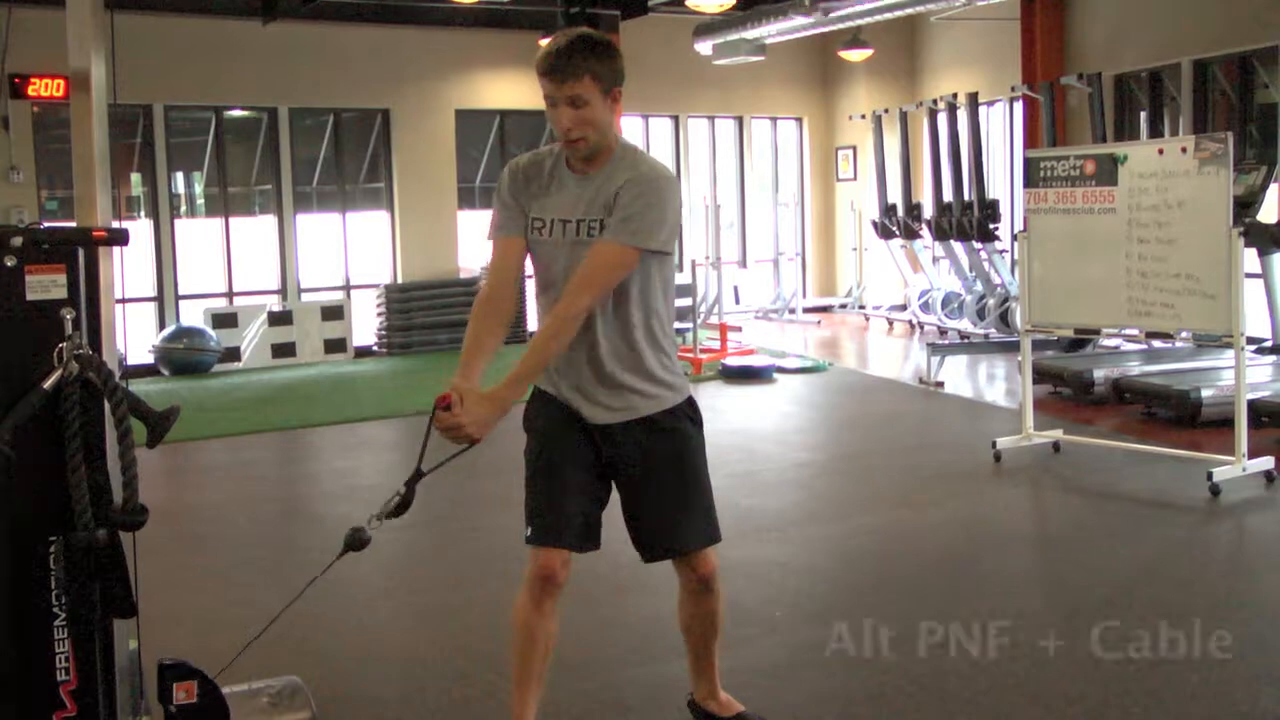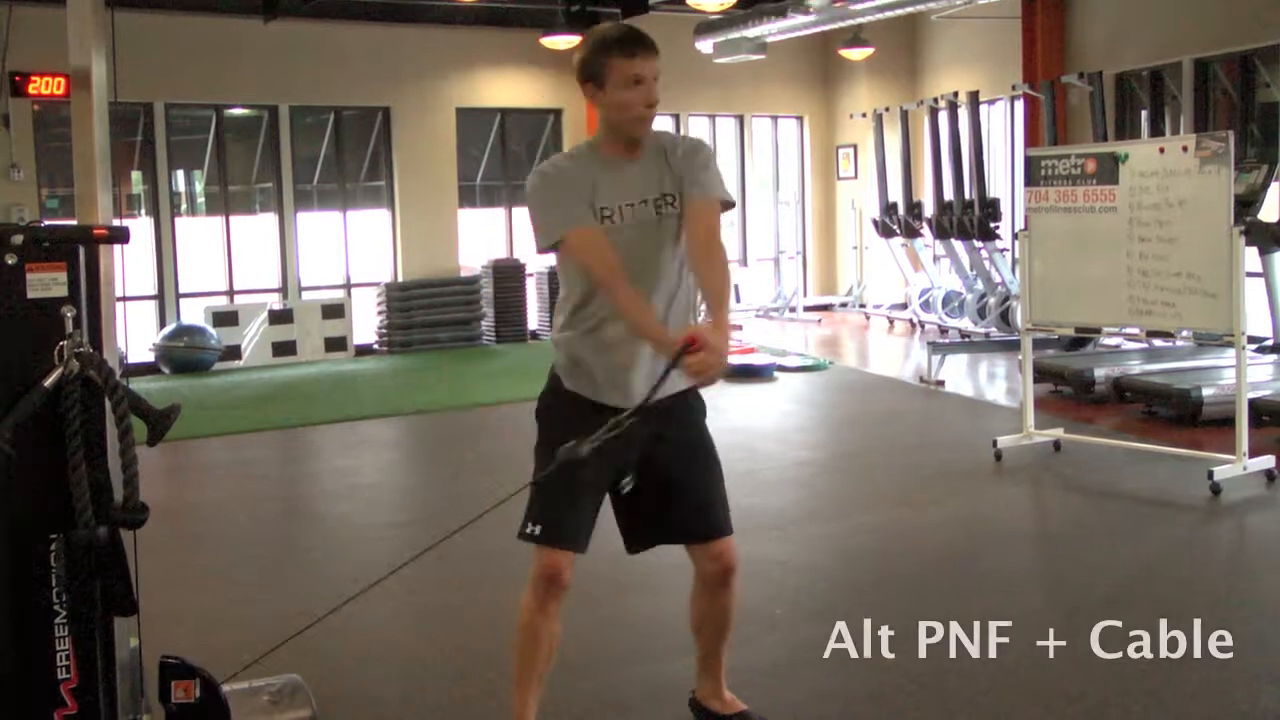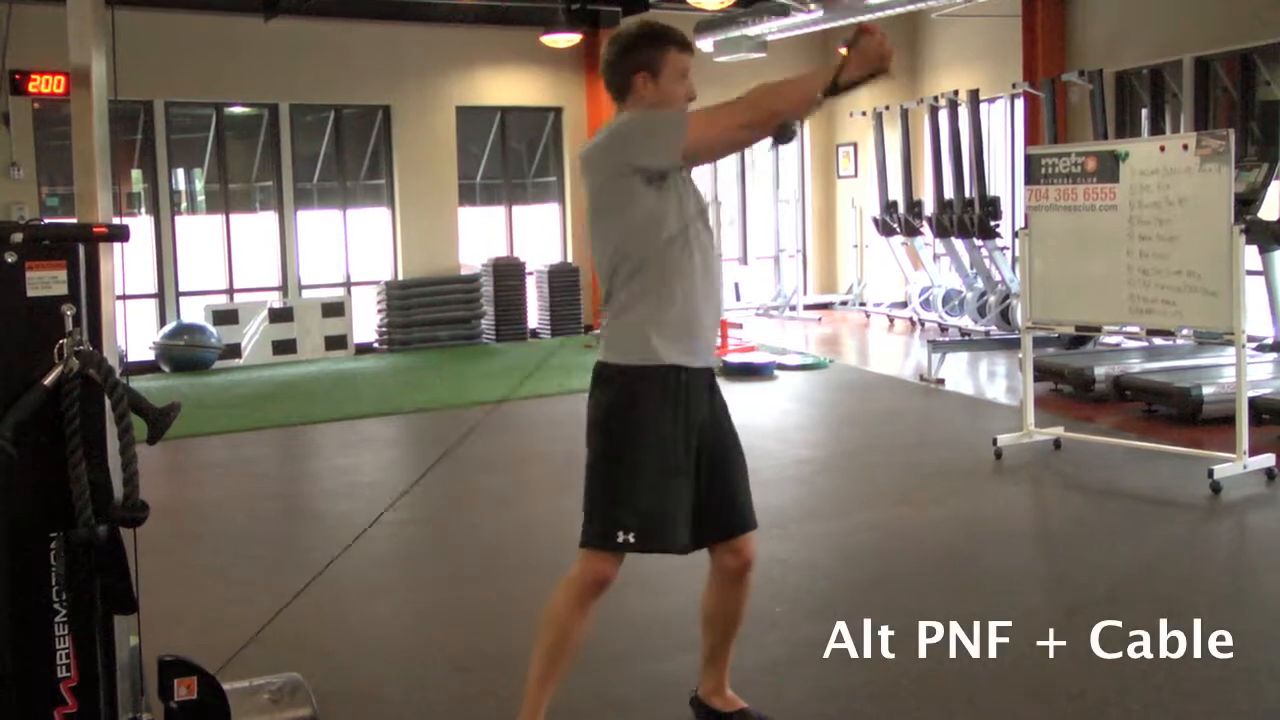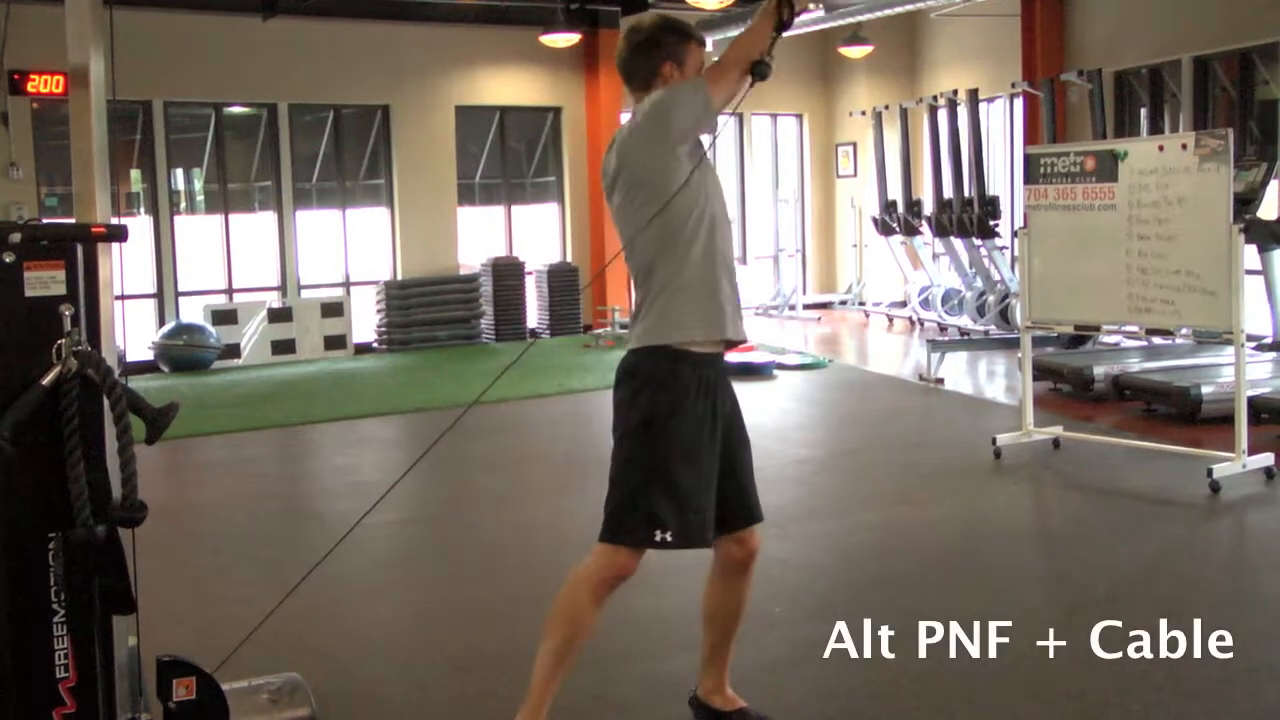
dt=0.3s
person 1, frame 1
left shoulder: (649, 185)
right shoulder: (523, 178)
left elbow: (579, 302)
right elbow: (501, 284)
left wrist: (499, 400)
right wrist: (464, 381)
left hip: (652, 408)
right hip: (562, 407)
left knee: (700, 569)
right knee: (548, 570)
person 1, frame 2
left shoulder: (686, 156)
right shoulder: (556, 179)
left elbow: (708, 242)
right elbow: (604, 273)
left wrist: (716, 328)
right wrist: (663, 337)
left hip: (669, 395)
right hip: (582, 397)
left knee: (719, 560)
right knee: (552, 572)
person 1, frame 3
left shoulder: (669, 139)
right shoulder: (620, 145)
left elbow: (758, 123)
right elbow: (744, 112)
left wrist: (843, 71)
right wrist: (842, 67)
left hip: (696, 379)
right hip: (637, 385)
left knee: (736, 555)
right knee: (597, 567)
person 1, frame 4
left shoulder: (663, 136)
right shoulder: (658, 119)
left elbow: (732, 80)
right elbow: (736, 59)
left hip: (705, 371)
right hip: (668, 373)
left knee: (738, 546)
right knee: (618, 557)
